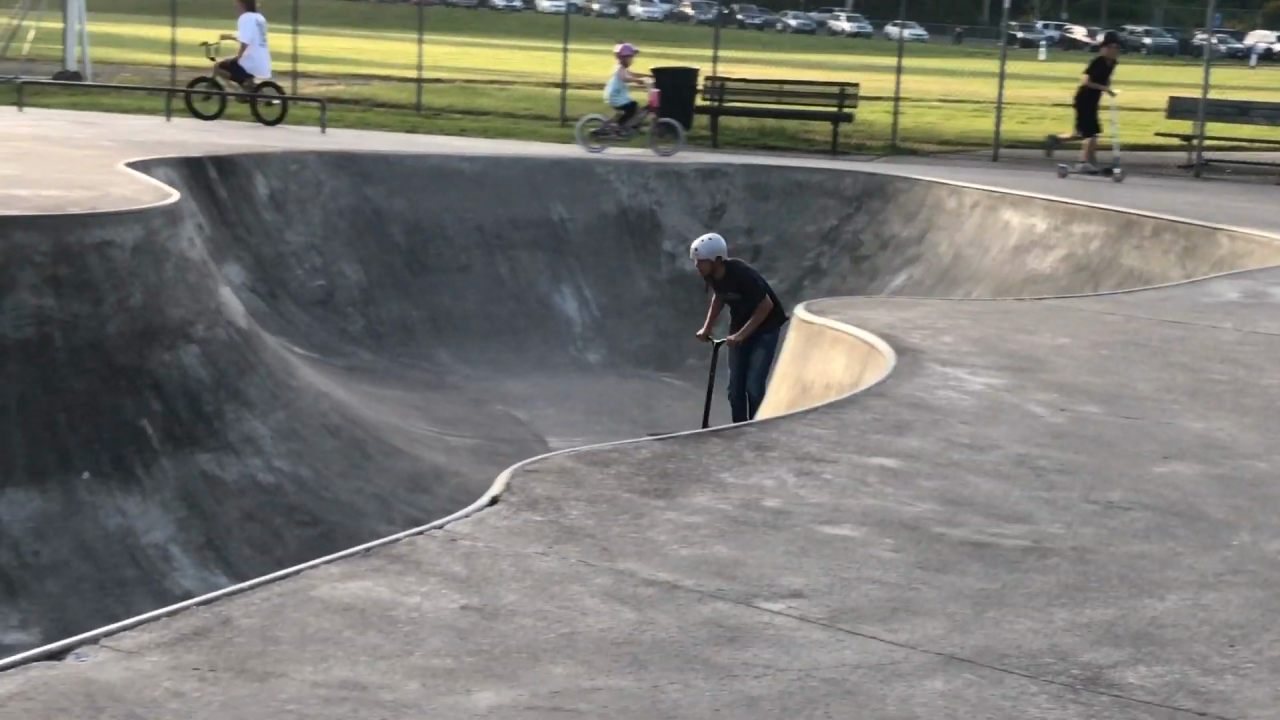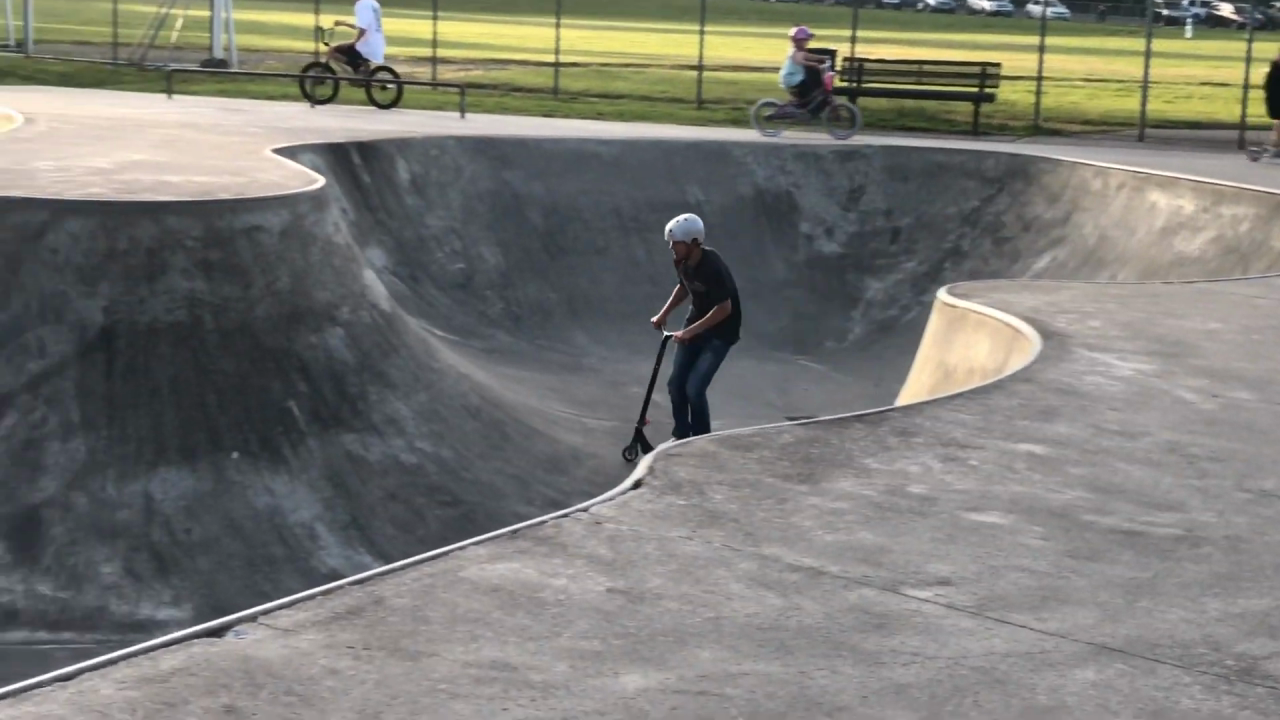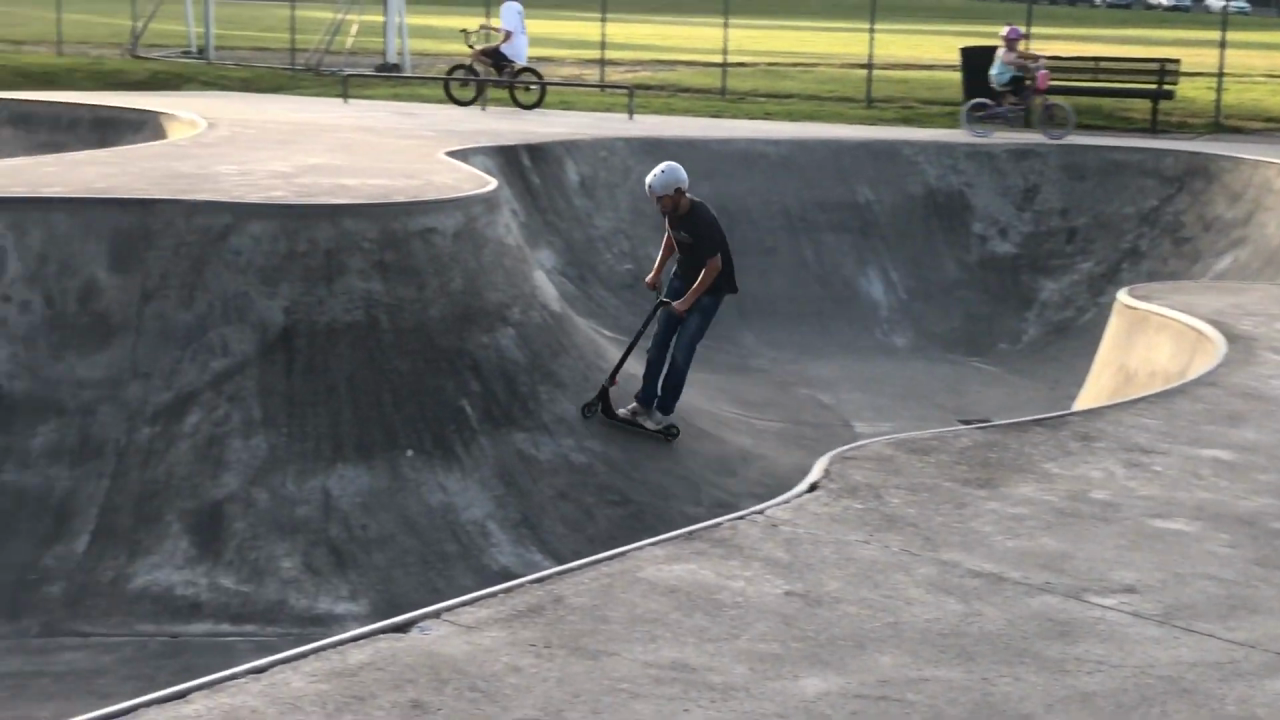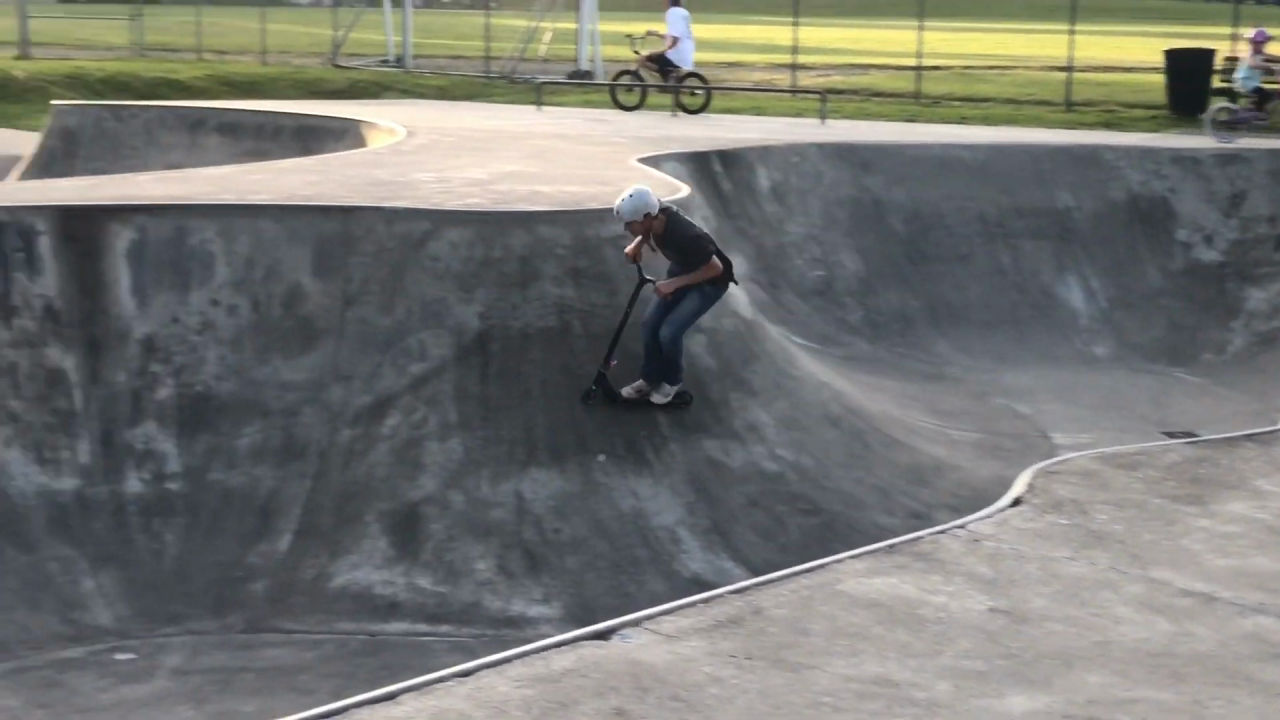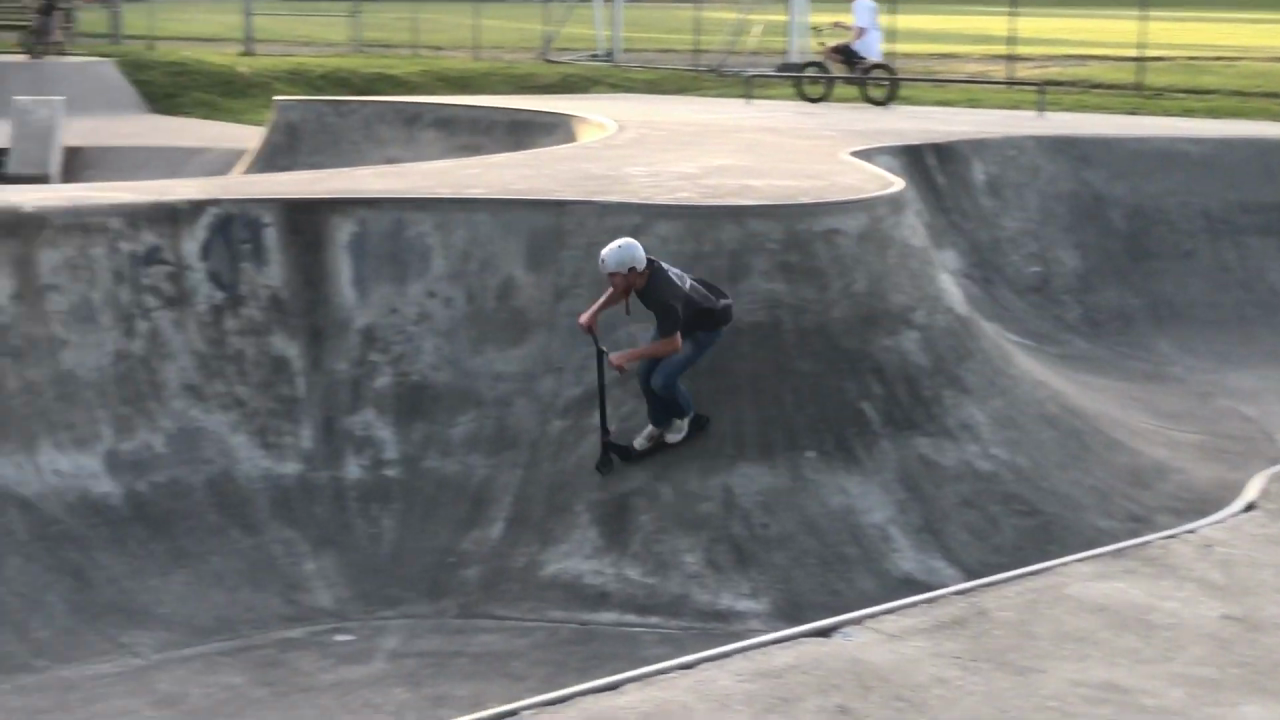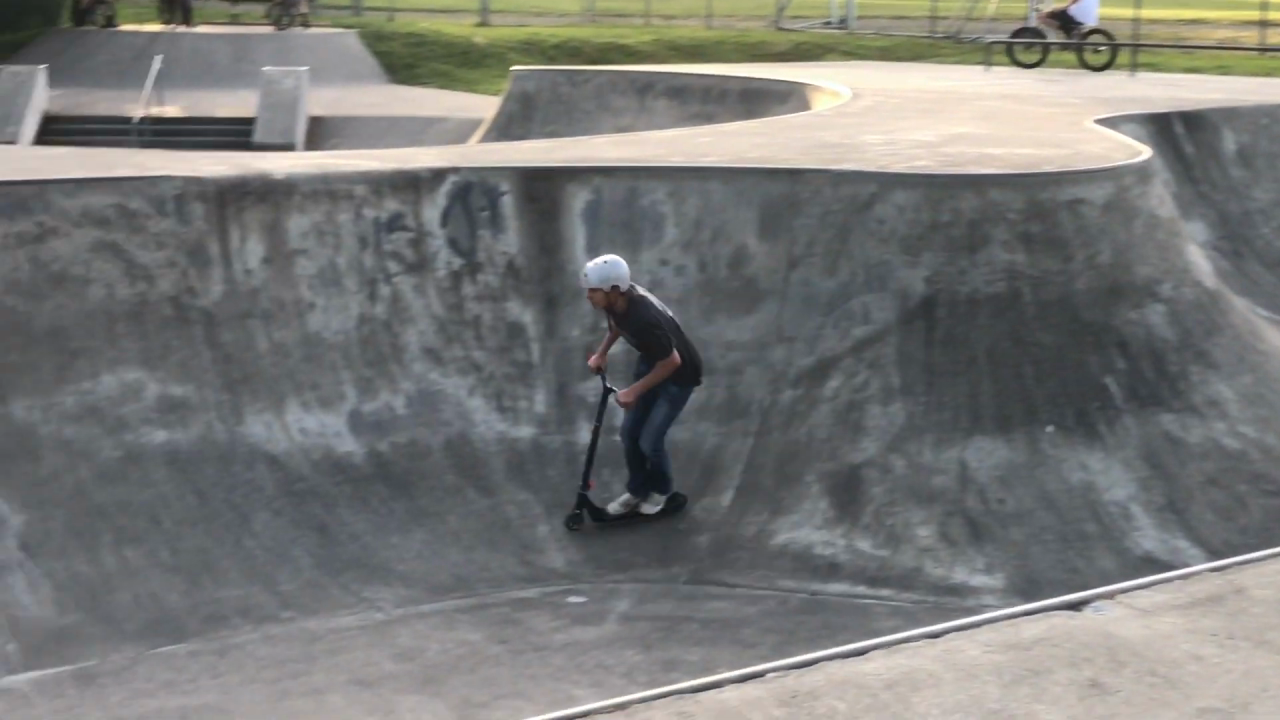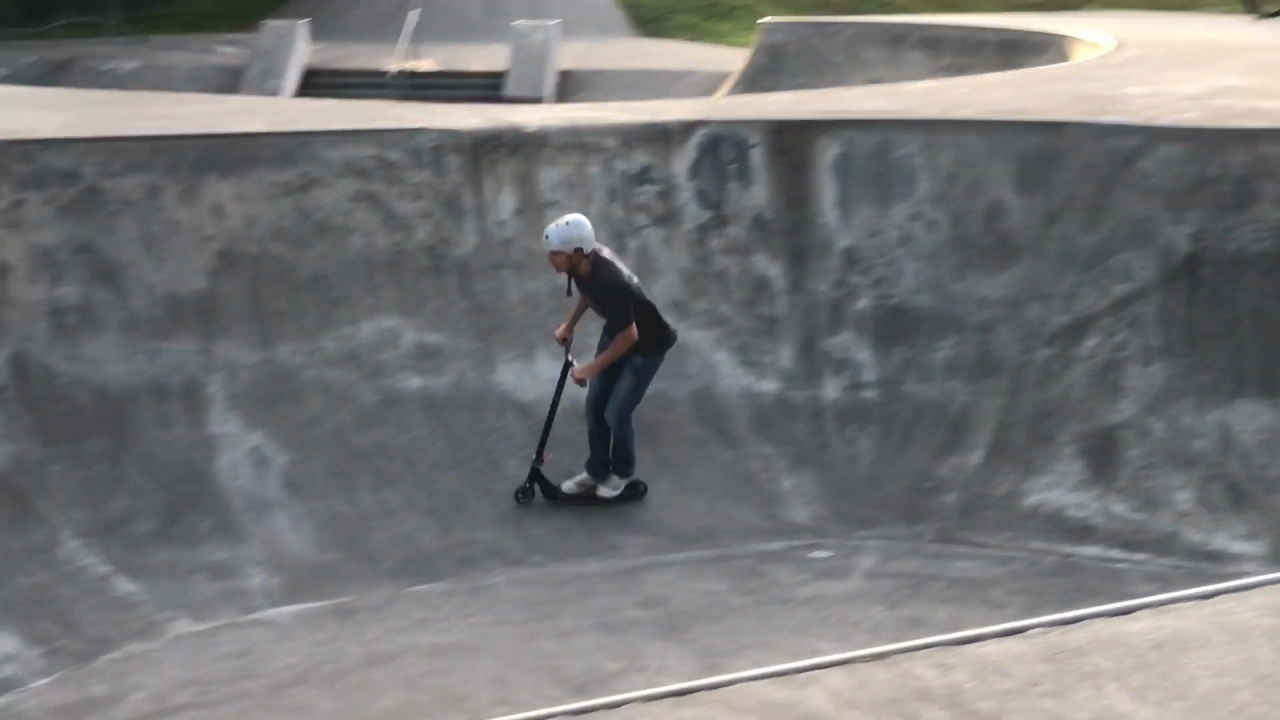
dt=0.2s
person 1, frame 1
left shoulder: (742, 274)
right shoulder: (711, 275)
left elbow: (767, 305)
left wrist: (742, 334)
right wrist: (707, 326)
left hip: (765, 327)
right hip: (741, 325)
left knee: (754, 388)
right knee: (735, 390)
person 1, frame 2
left shoulder: (714, 268)
right shoulder: (682, 260)
left elbow: (724, 309)
left wrist: (690, 331)
right wrist: (663, 313)
left hip: (720, 332)
right hip: (697, 322)
left knee: (694, 389)
right knee: (675, 383)
left ankle: (699, 436)
right ankle: (681, 433)
person 1, frame 3
left shoulder: (702, 220)
right shoulder: (673, 211)
left elbow: (715, 265)
left wrist: (687, 300)
right wrist: (656, 271)
left hip: (709, 289)
right hip: (682, 279)
left knee: (681, 352)
right knee: (658, 343)
left ankle: (662, 410)
right ankle: (644, 402)
person 1, frame 4
left shoulder: (683, 236)
right shoulder: (658, 213)
left elbow: (715, 267)
left wrist: (674, 284)
right wrist: (637, 244)
left hip: (711, 281)
right hip: (684, 268)
left knee: (669, 332)
right knee: (651, 321)
left ankle: (671, 380)
right ankle: (649, 379)
person 1, frame 5
left shoulder: (664, 297)
right shoulder: (640, 270)
left elbow: (673, 346)
right elbow: (620, 289)
left wrist: (626, 357)
right wrist: (593, 313)
left hip: (705, 325)
right hip: (680, 317)
left knee: (661, 380)
right knee: (644, 371)
left ankle: (682, 413)
right ankle: (659, 422)
person 1, frame 6
left shoulder: (644, 320)
right shoulder: (620, 300)
left elbow: (672, 362)
left wrist: (634, 391)
right wrist: (601, 353)
left hip: (677, 375)
right hip: (651, 362)
left knee: (649, 441)
right knee: (629, 432)
left ankle: (659, 490)
right ankle: (636, 490)
person 1, frame 7
left shoulder: (608, 284)
right shoulder: (589, 260)
left elbow: (630, 336)
left wrist: (591, 368)
right wrist: (570, 324)
left hip: (645, 344)
right hip: (616, 333)
left knee: (615, 414)
right knee: (594, 407)
left ankle: (621, 472)
right ankle: (596, 471)
